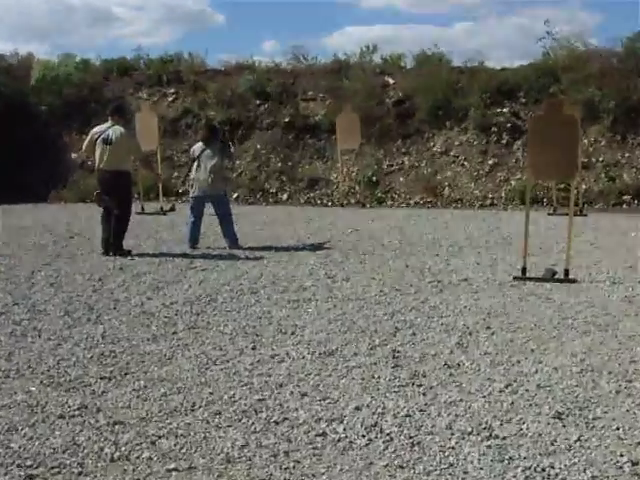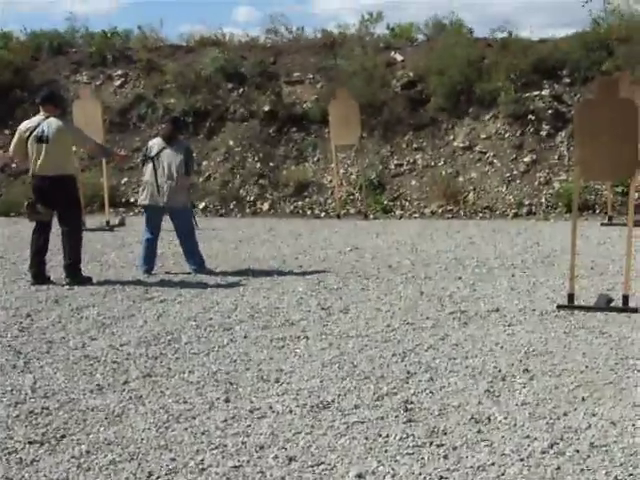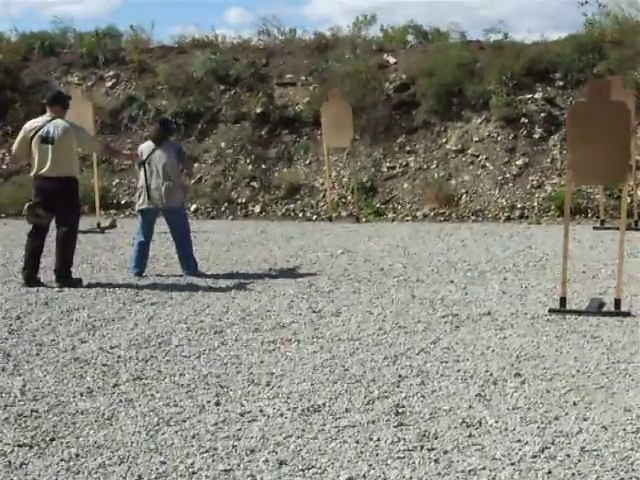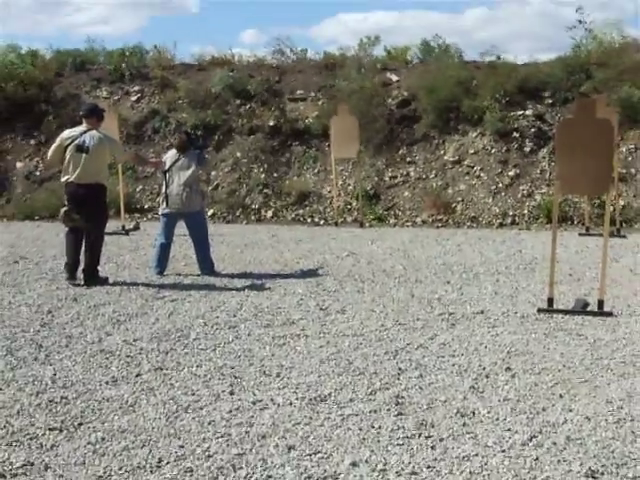
dt=0.7s
person 1, frame 1
left shoulder: (97, 131)
right shoulder: (125, 134)
left elbow: (86, 152)
right elbow: (140, 157)
left wrist: (89, 156)
right wrist: (154, 172)
left hip: (103, 175)
right hip: (120, 176)
left knee: (107, 210)
right knee: (122, 212)
left ankle: (106, 246)
right ankle: (116, 247)
person 1, frame 2
left shoulder: (25, 127)
right shoulder: (64, 127)
left elbow: (15, 155)
right elbow: (92, 146)
right wrist: (115, 155)
left hip: (39, 182)
right hip: (63, 181)
left knee: (41, 228)
right knee: (71, 227)
left ankle: (37, 274)
right ankle: (73, 273)
person 1, frame 3
left shoulder: (31, 126)
right shoulder: (70, 128)
left elbow: (17, 154)
right elbow: (99, 146)
right wrist: (122, 154)
left hip: (41, 182)
right hip: (65, 183)
left knee: (38, 229)
right knee: (66, 228)
left ankle: (29, 275)
right ankle: (63, 276)
person 1, frame 4
left shoulder: (67, 135)
right shoulder: (104, 140)
left elbow: (51, 159)
right elbow: (130, 157)
right wrist: (150, 162)
left hip: (72, 187)
right hip: (94, 189)
left knee: (74, 230)
right knee: (94, 232)
left ankle: (71, 270)
right ankle: (90, 274)
person 2, frame 1
left shoulder: (195, 148)
right shoulder: (220, 146)
left elbow: (192, 165)
right elbow: (230, 156)
right wrist: (227, 146)
left hip: (198, 187)
right hip: (216, 186)
left knee: (195, 217)
right knee: (225, 216)
person 2, frame 2
left shoulder: (152, 144)
right shoulder: (184, 147)
left elbow: (143, 165)
right elbow: (188, 175)
right wrist: (185, 189)
left hip: (152, 194)
right hip: (176, 196)
left knee: (150, 232)
right knee: (186, 233)
left ankle: (146, 267)
right ankle: (197, 266)
person 2, frame 3
left shoulder: (143, 148)
right shoulder: (175, 147)
left elbow: (140, 170)
right elbow: (187, 167)
right wrist: (184, 171)
left hip: (148, 197)
right hip: (172, 196)
left knee: (143, 235)
right knee: (181, 234)
left ankle: (136, 269)
right ankle: (190, 268)
person 2, frame 4
left shoulder: (168, 156)
right shoulder: (197, 155)
left elbow: (164, 172)
right elbow: (203, 166)
left hip: (170, 201)
right hip: (191, 202)
left knee: (164, 237)
right knee: (200, 237)
left ankle: (158, 268)
right ankle: (207, 269)
